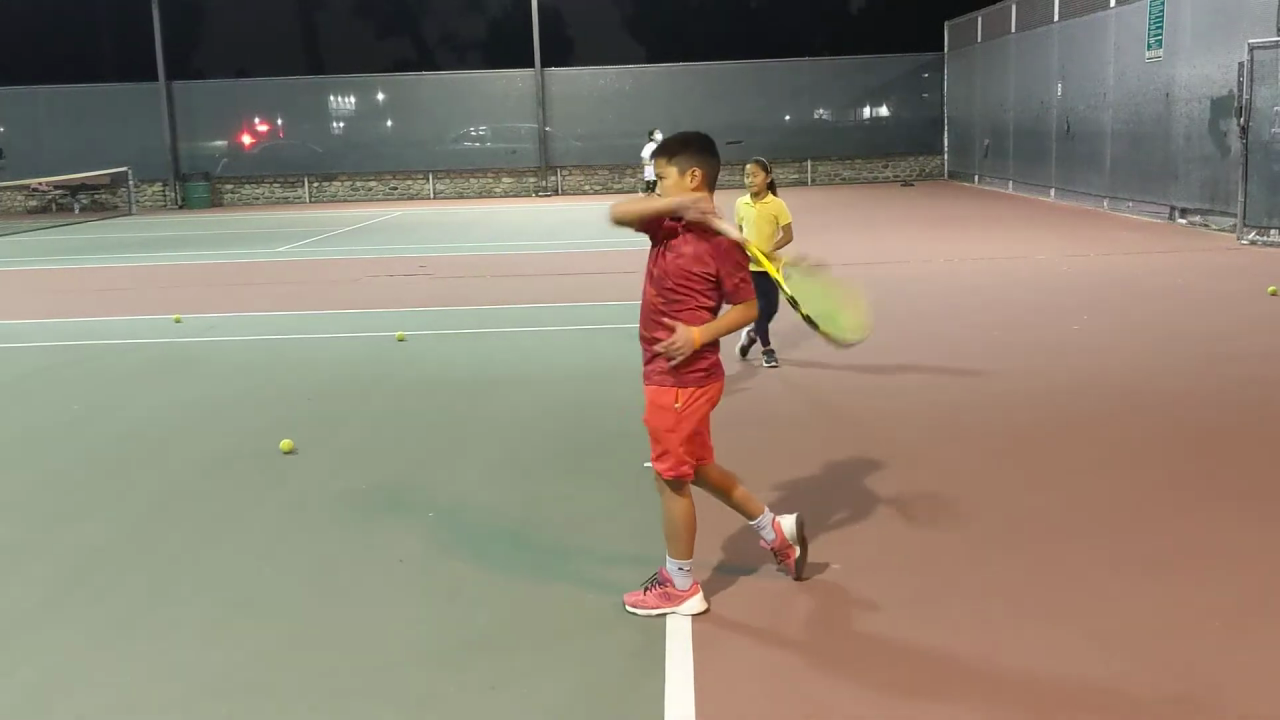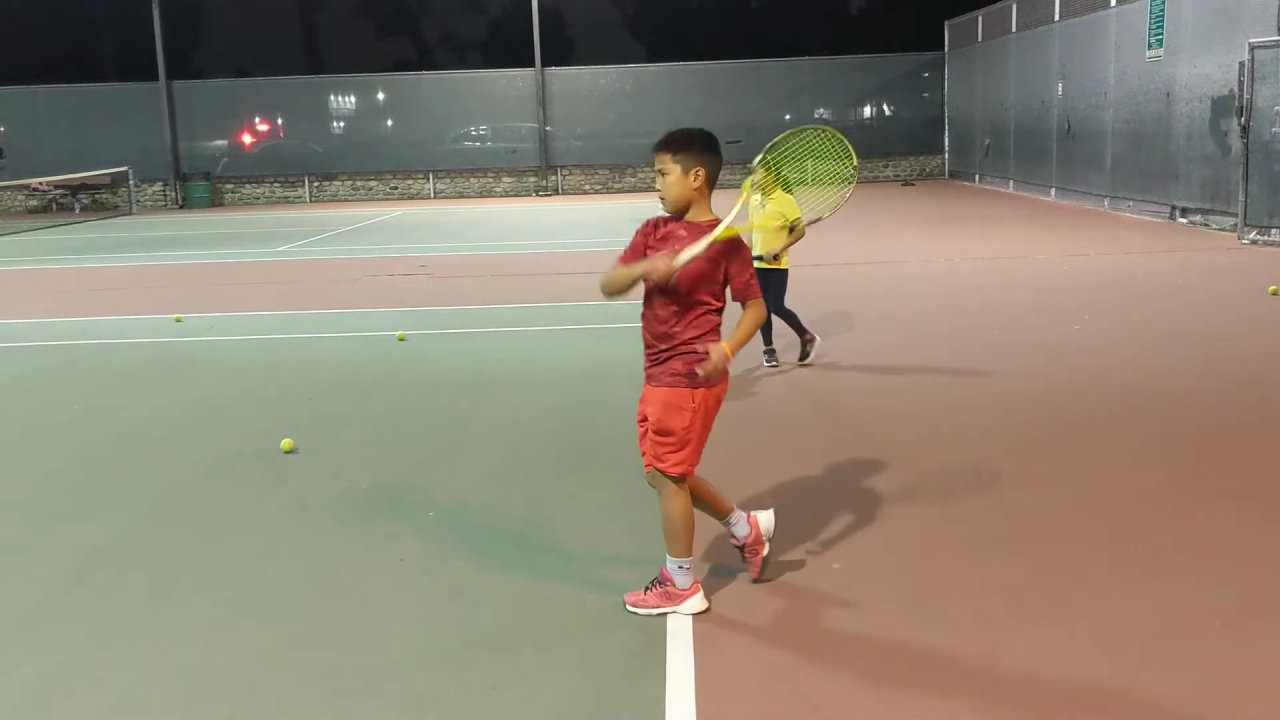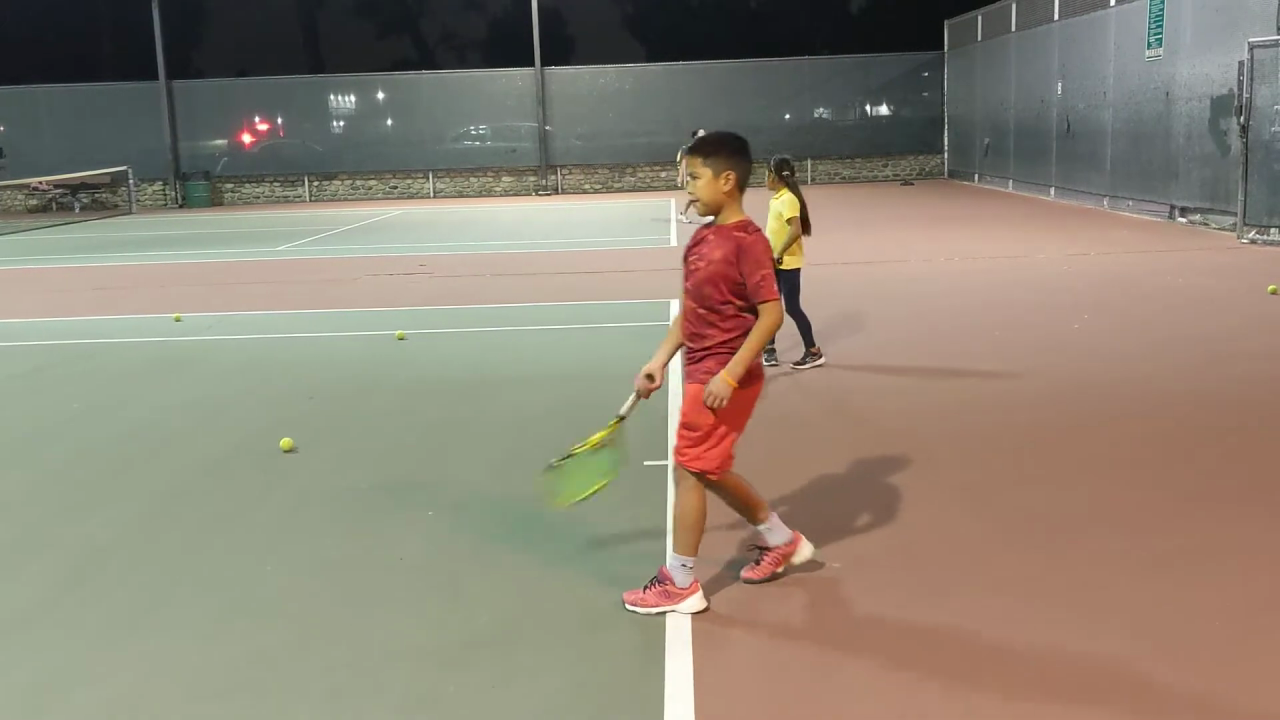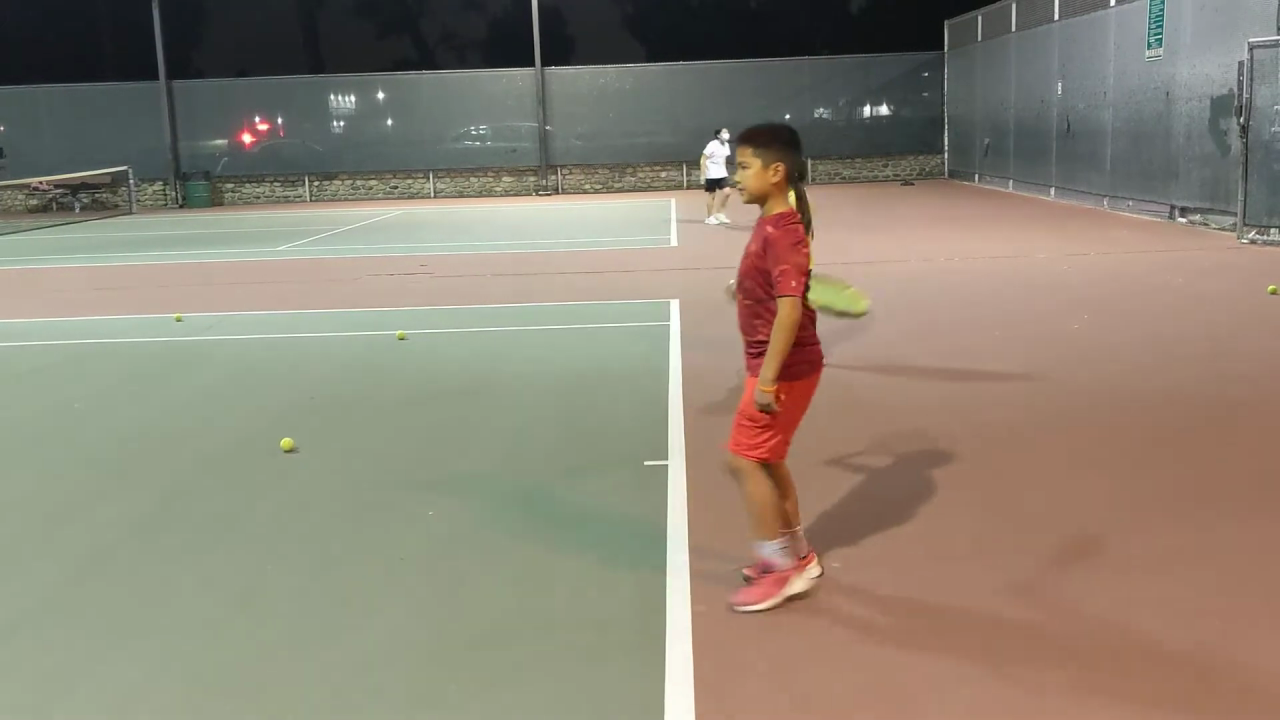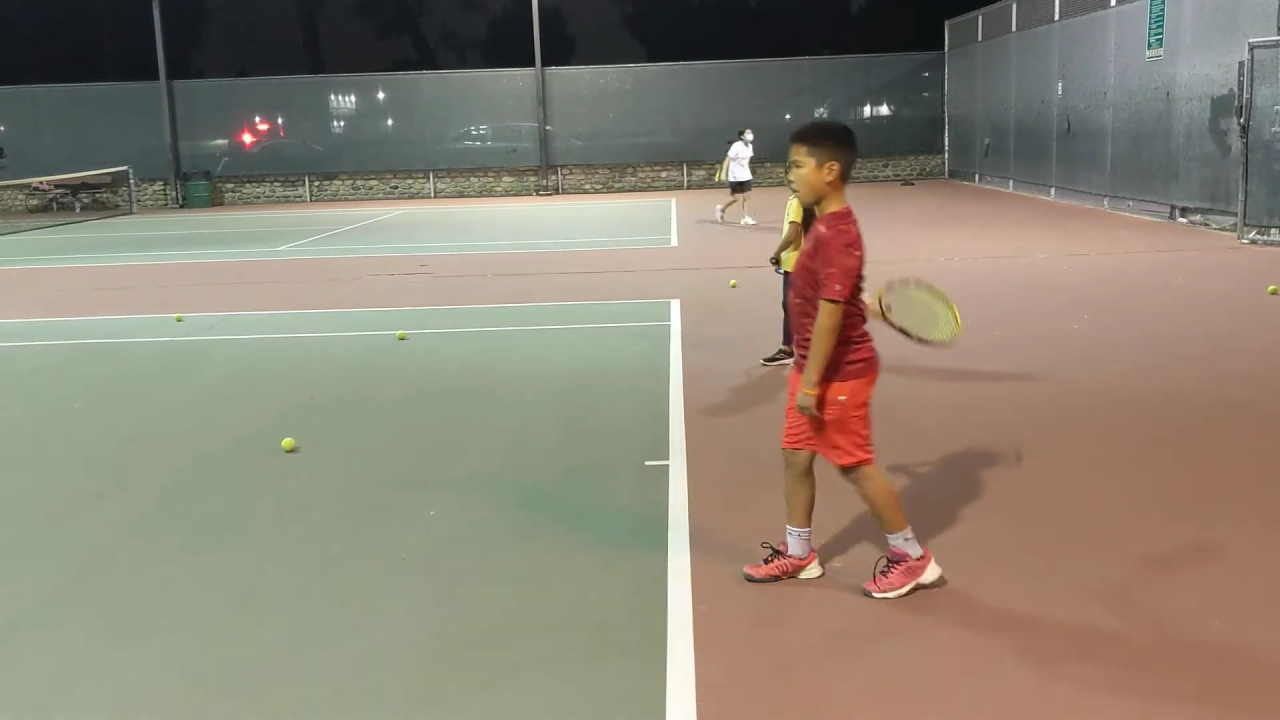
dt=0.3s
person 1, frame 1
left shoulder: (722, 245)
right shoulder: (664, 222)
left elbow: (747, 309)
right elbow: (618, 213)
left wrist: (701, 334)
right wrist: (674, 205)
left hip: (685, 379)
right hip: (667, 376)
left knee: (673, 479)
right knee: (697, 466)
left ankle: (680, 587)
right ankle: (776, 530)
person 1, frame 2
left shoulder: (726, 242)
right shoulder: (653, 231)
left elbow: (755, 307)
right elbow: (610, 285)
left wrist: (728, 347)
right wrist: (645, 270)
left hip: (690, 379)
right hip: (661, 376)
left knee: (668, 477)
right knee: (668, 473)
left ankle: (680, 586)
right ankle: (746, 527)
person 1, frame 3
left shoulder: (747, 242)
right shoulder: (701, 239)
left elbow: (770, 314)
left wrist: (730, 374)
right wrist: (659, 359)
left hip: (725, 380)
right hip: (702, 375)
left knee: (689, 471)
right knee: (715, 471)
left ankle: (679, 583)
right ankle: (783, 541)
person 1, frame 4
left shoulder: (779, 233)
right shoulder: (773, 225)
left elbow: (789, 309)
left wrist: (767, 378)
right wrist: (746, 291)
left hip: (782, 371)
right hip: (776, 367)
left knee: (744, 461)
right knee: (769, 461)
left ankle: (778, 566)
right ankle: (795, 553)
person 1, frame 5
left shoulder: (835, 235)
right shoulder: (825, 225)
left elbow: (831, 314)
left wrist: (811, 383)
left hip: (839, 373)
right hip: (814, 369)
left knee: (856, 465)
right knee: (796, 457)
left ankle: (913, 557)
right ankle: (797, 552)
person 2, frame 1
left shoulder: (777, 205)
right shoulder: (740, 204)
left elbow: (787, 236)
left wrist: (767, 251)
right hip: (749, 265)
left knee: (771, 308)
right knee: (760, 308)
left ankle: (752, 334)
right ankle: (767, 348)
person 2, frame 2
left shoulder: (787, 201)
right shoulder: (754, 201)
left elbow: (800, 231)
left wrist: (779, 249)
right wrist: (751, 254)
left hip: (778, 264)
right hip: (759, 263)
left knee: (777, 307)
left ankle: (807, 337)
right ankle: (769, 349)
person 2, frame 3
left shoulder: (788, 199)
right shoulder: (776, 199)
left elbow: (796, 230)
left wrist: (777, 255)
right wrist: (773, 255)
left hip: (787, 263)
right hip: (777, 264)
left knee: (792, 308)
left ankle: (814, 352)
right ankle: (770, 348)
person 2, frame 4
left shoulder: (791, 200)
right shoulder: (798, 197)
left elbow: (788, 234)
left wrist: (776, 257)
left hip: (795, 264)
right hip: (795, 263)
left knee: (798, 308)
right knee: (791, 308)
left ankle: (813, 353)
person 2, frame 5
left shoulder: (797, 201)
right shoulder: (801, 200)
left elbow: (792, 234)
left wrist: (776, 254)
left hip: (797, 265)
right hip: (793, 265)
right knee: (788, 306)
right ankle: (786, 349)
